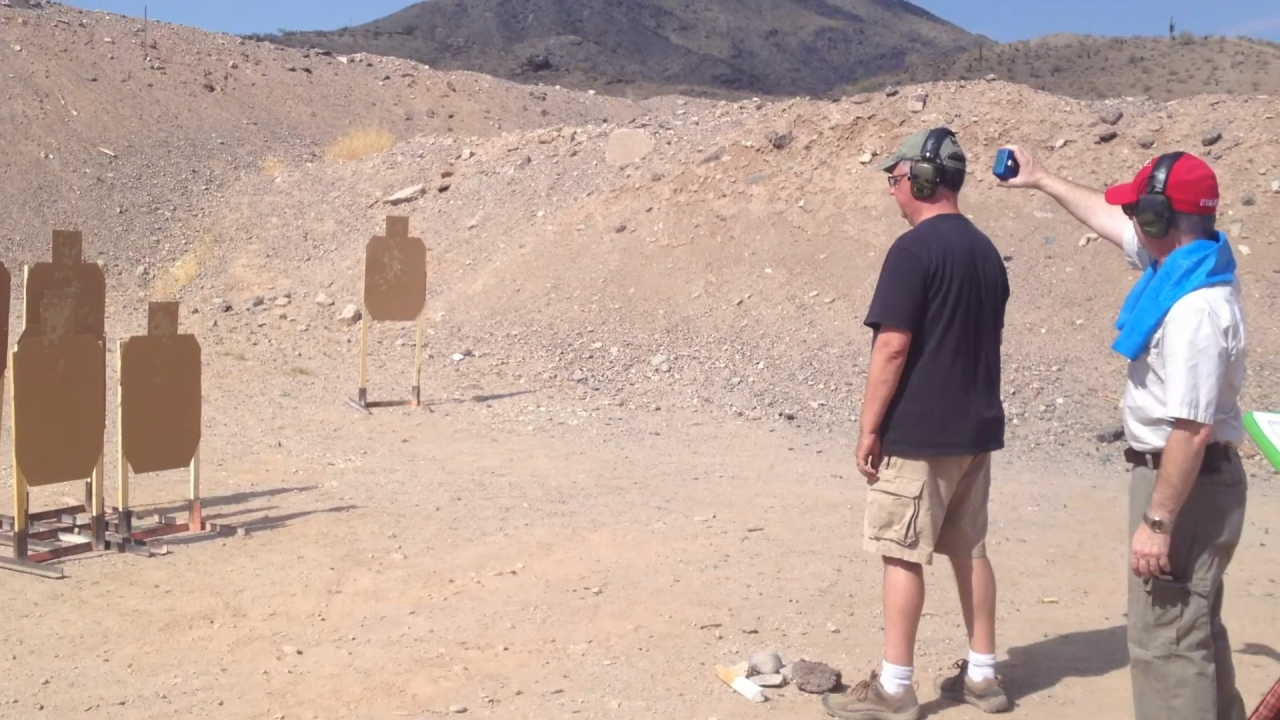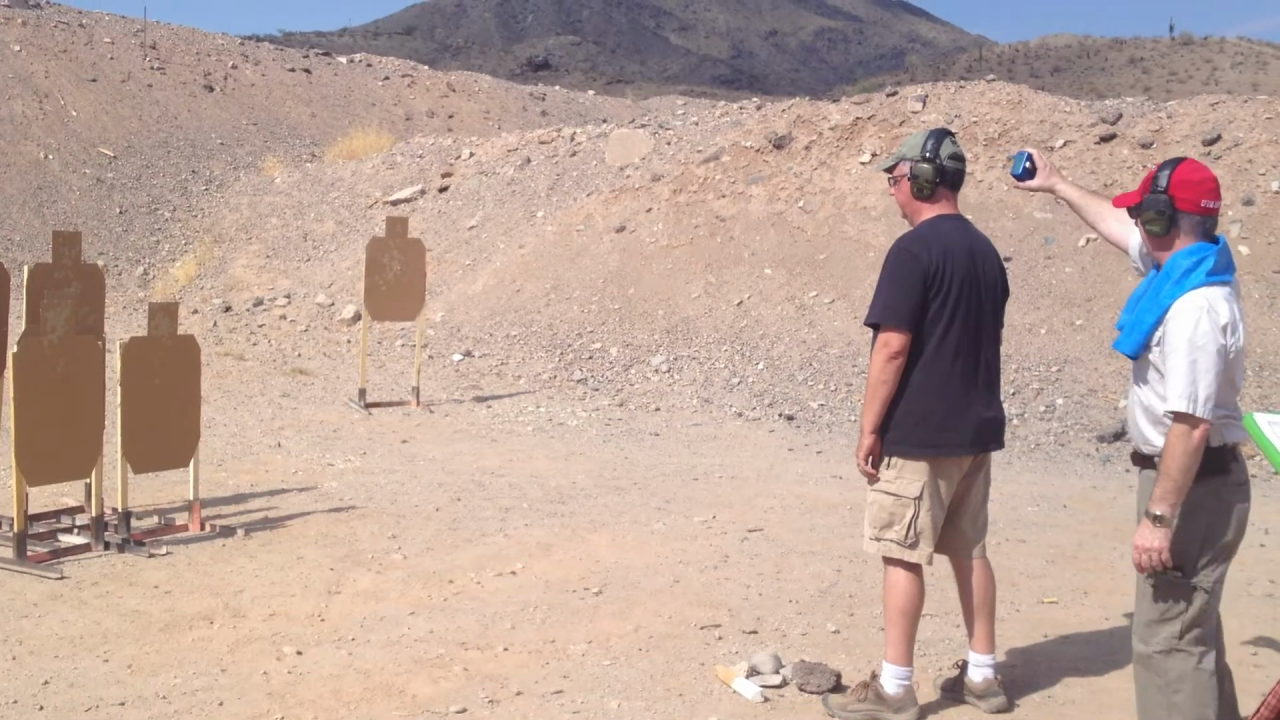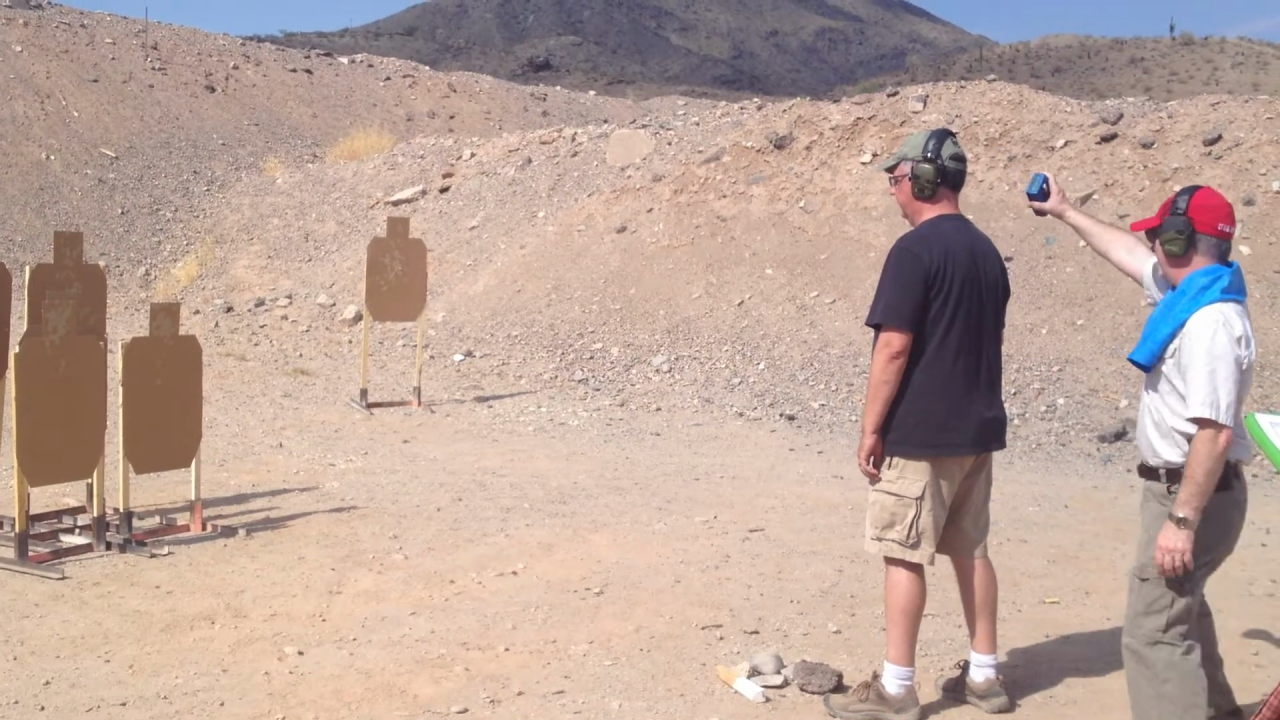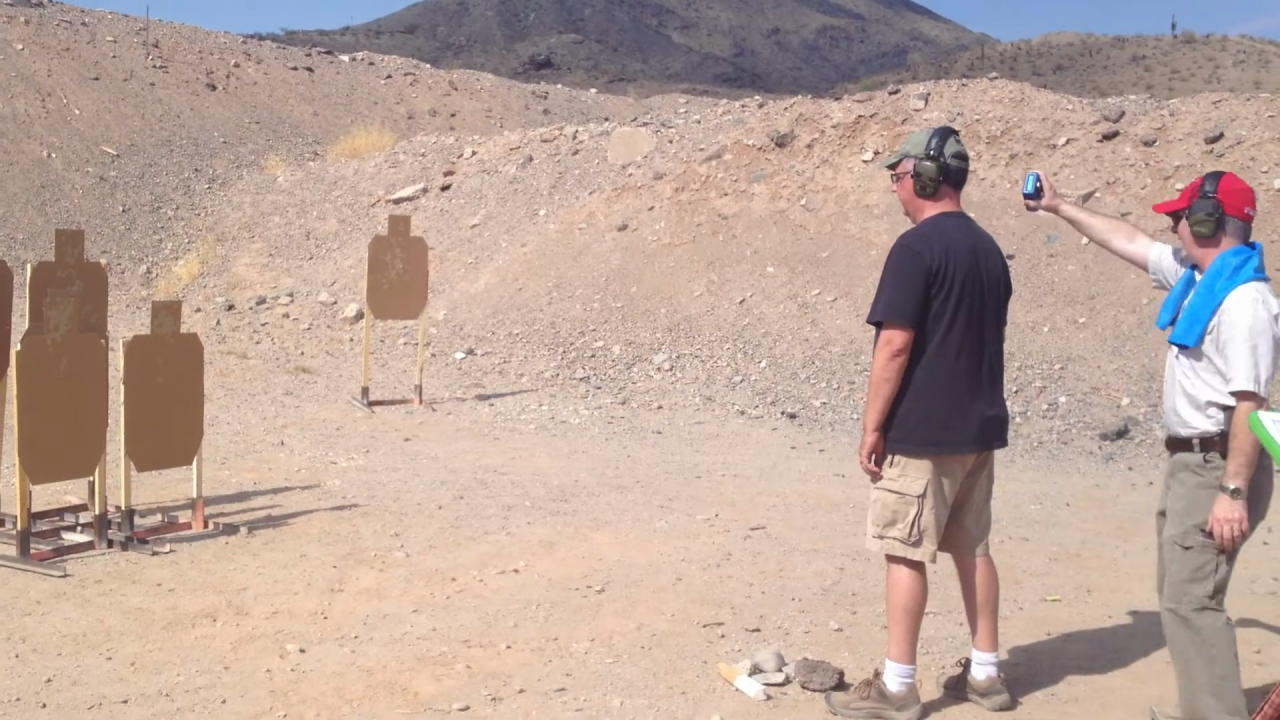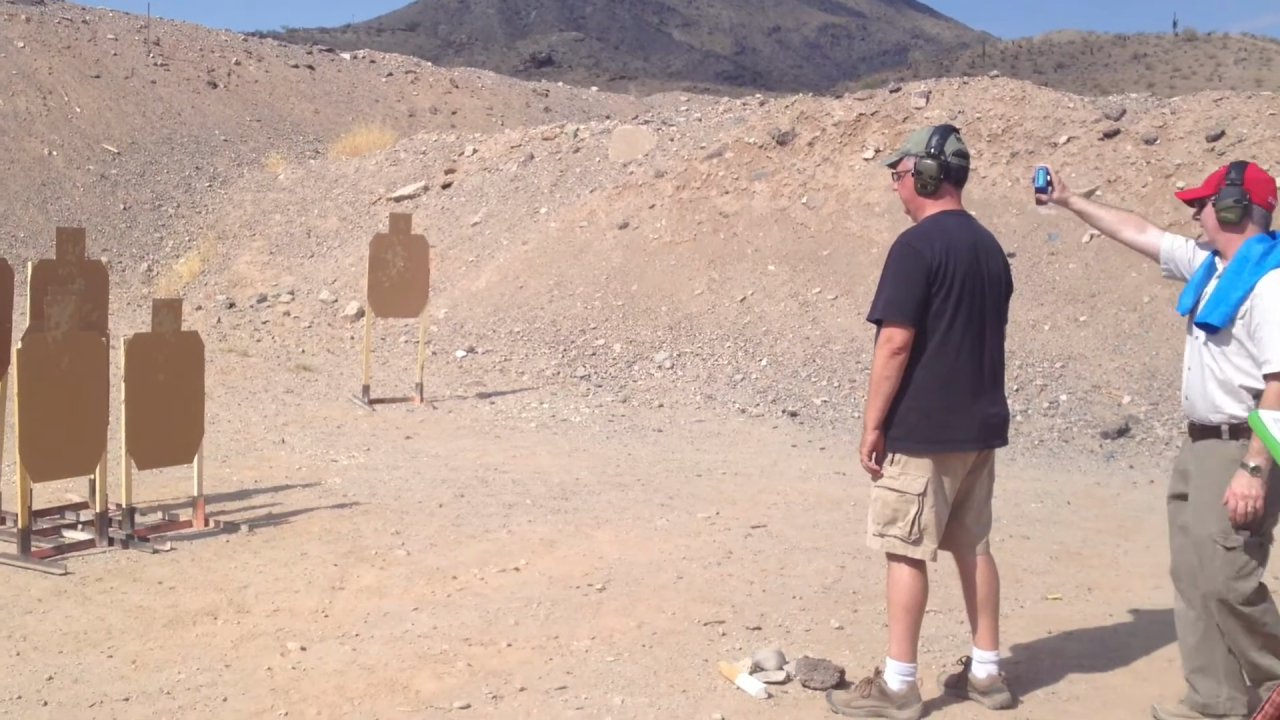
dt=0.2s
person 1, frame 1
left shoulder: (914, 249)
right shoulder: (986, 250)
left elbow: (893, 346)
left wrist: (869, 428)
left hip: (918, 434)
right hip: (975, 429)
left knee: (902, 555)
right knee: (968, 549)
person 1, frame 2
left shoulder: (914, 250)
right shoulder: (985, 250)
left elbow: (893, 347)
left wrist: (869, 429)
left hip: (918, 434)
right hip: (975, 430)
left knee: (902, 556)
right knee: (968, 549)
person 1, frame 3
left shoulder: (915, 250)
right shoulder: (986, 250)
left elbow: (894, 347)
left wrist: (871, 430)
left hip: (919, 434)
right hip: (976, 430)
left knee: (904, 556)
right knee: (970, 550)
person 1, frame 4
left shoulder: (917, 247)
right shoulder: (988, 248)
left elbow: (895, 345)
left wrist: (873, 427)
left hip: (921, 432)
right hip: (979, 427)
left knee: (906, 554)
right knee: (972, 547)
person 1, frame 5
left shoulder: (917, 244)
right shoulder: (988, 245)
left elbow: (895, 342)
left wrist: (873, 424)
left hip: (921, 430)
right hip: (979, 425)
left knee: (906, 551)
right knee: (972, 545)
right ankle: (985, 671)
person 2, frame 1
left shoulder: (1195, 309)
right shoulder: (1183, 266)
left elbow: (1192, 429)
right elbow: (1106, 216)
left wrist: (1155, 522)
right wrist: (1042, 178)
left hip: (1186, 486)
right hip: (1183, 479)
left knee: (1165, 640)
right knee: (1195, 626)
person 2, frame 2
left shoulder: (1195, 308)
right shoulder: (1182, 272)
left elbow: (1192, 424)
right elbow: (1115, 225)
left wrist: (1157, 517)
right wrist: (1056, 185)
left hip: (1195, 484)
right hip: (1189, 481)
left knee: (1165, 638)
right knee: (1188, 608)
person 2, frame 3
left shoulder: (1211, 322)
right shoulder: (1187, 294)
left elbow: (1213, 431)
right elbow: (1127, 253)
left wrist: (1180, 522)
right wrist: (1065, 212)
left hip: (1191, 495)
right hip: (1171, 487)
left knee: (1153, 634)
right knee: (1173, 609)
person 2, frame 4
right shoulder: (1195, 276)
right elbow: (1129, 240)
left wrist: (1233, 494)
right wrist: (1060, 207)
left hip: (1219, 466)
right hip: (1190, 459)
left knee: (1191, 595)
right knee: (1183, 590)
person 2, frame 5
right shoulder: (1207, 263)
right elbow: (1138, 231)
right wrist: (1069, 201)
right hip: (1200, 447)
left knee: (1229, 584)
right knee: (1194, 579)
